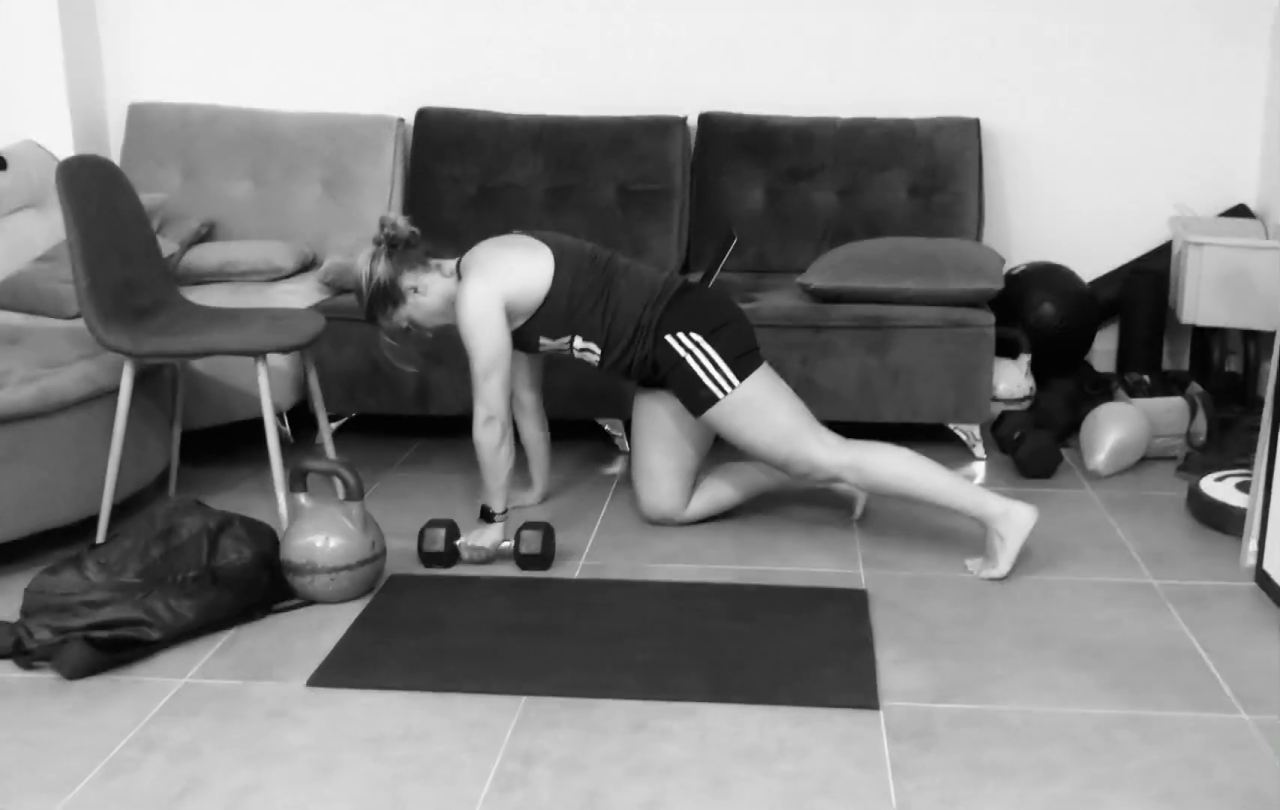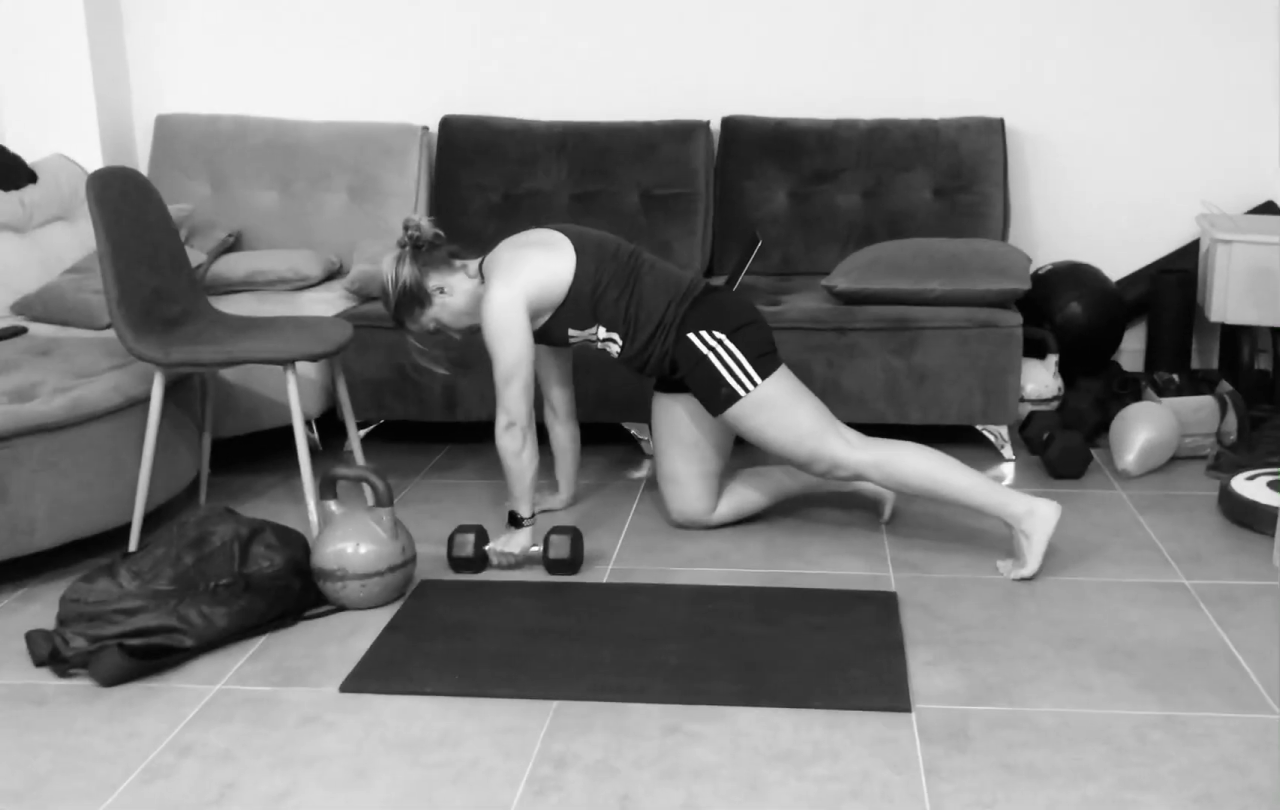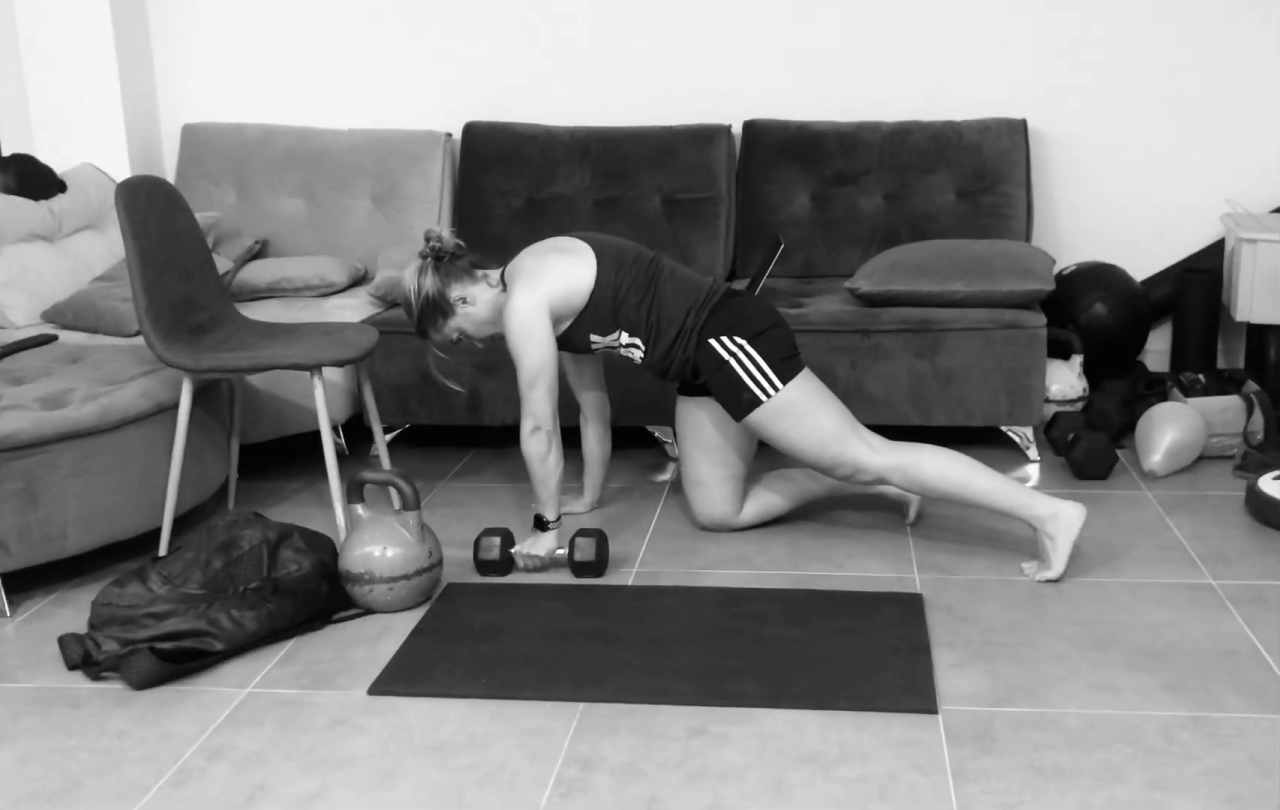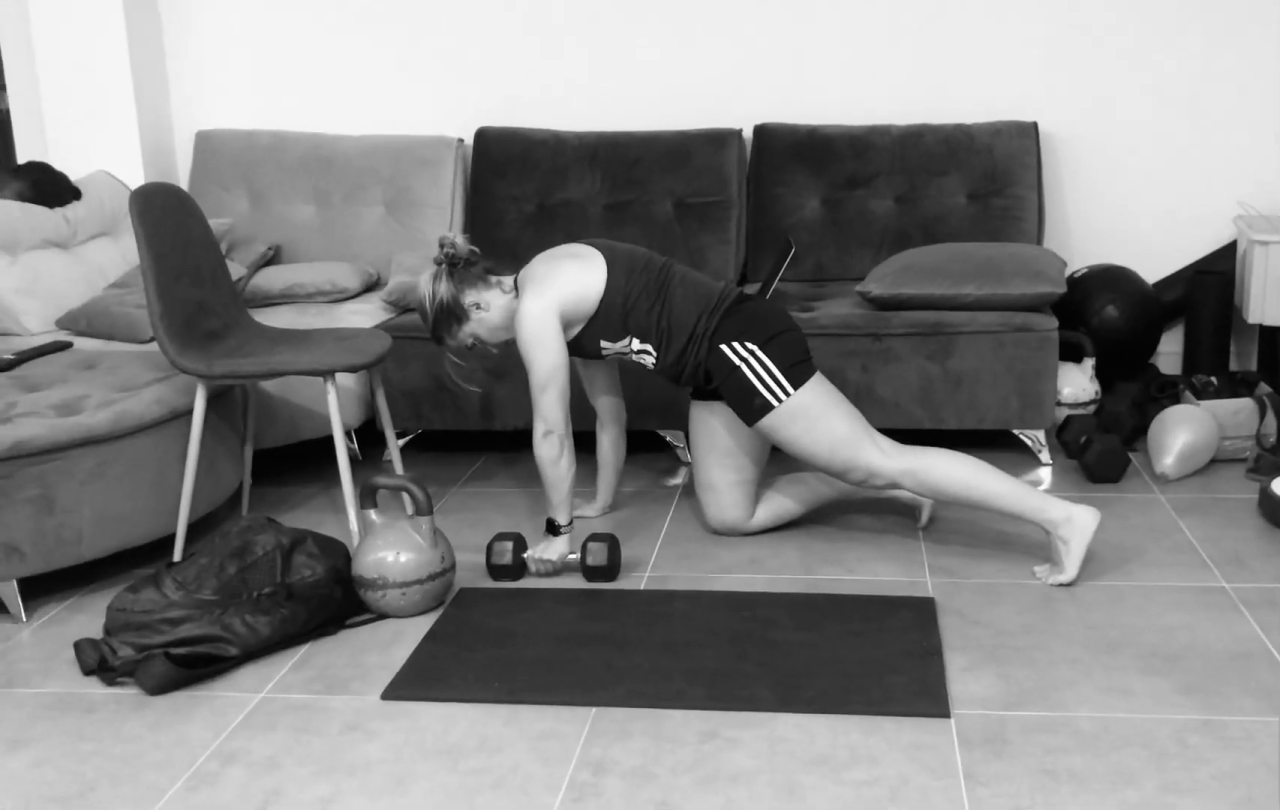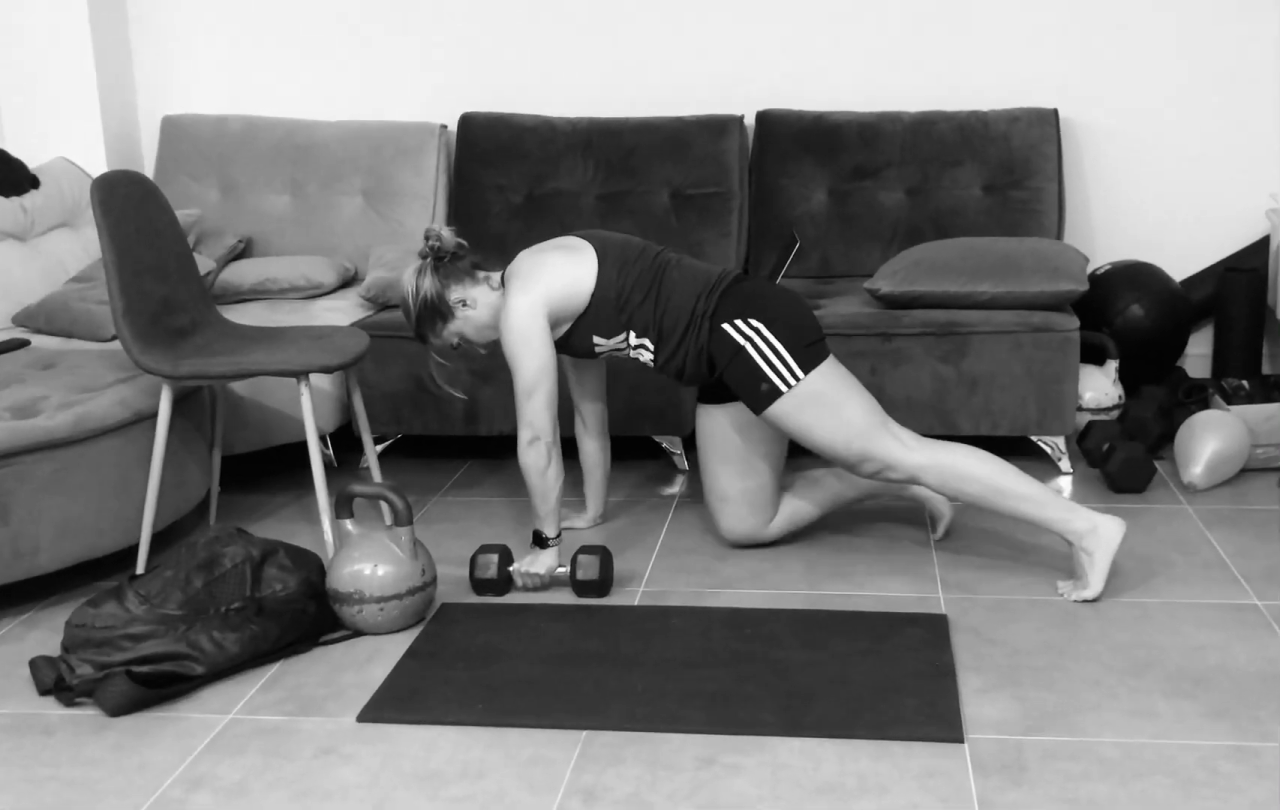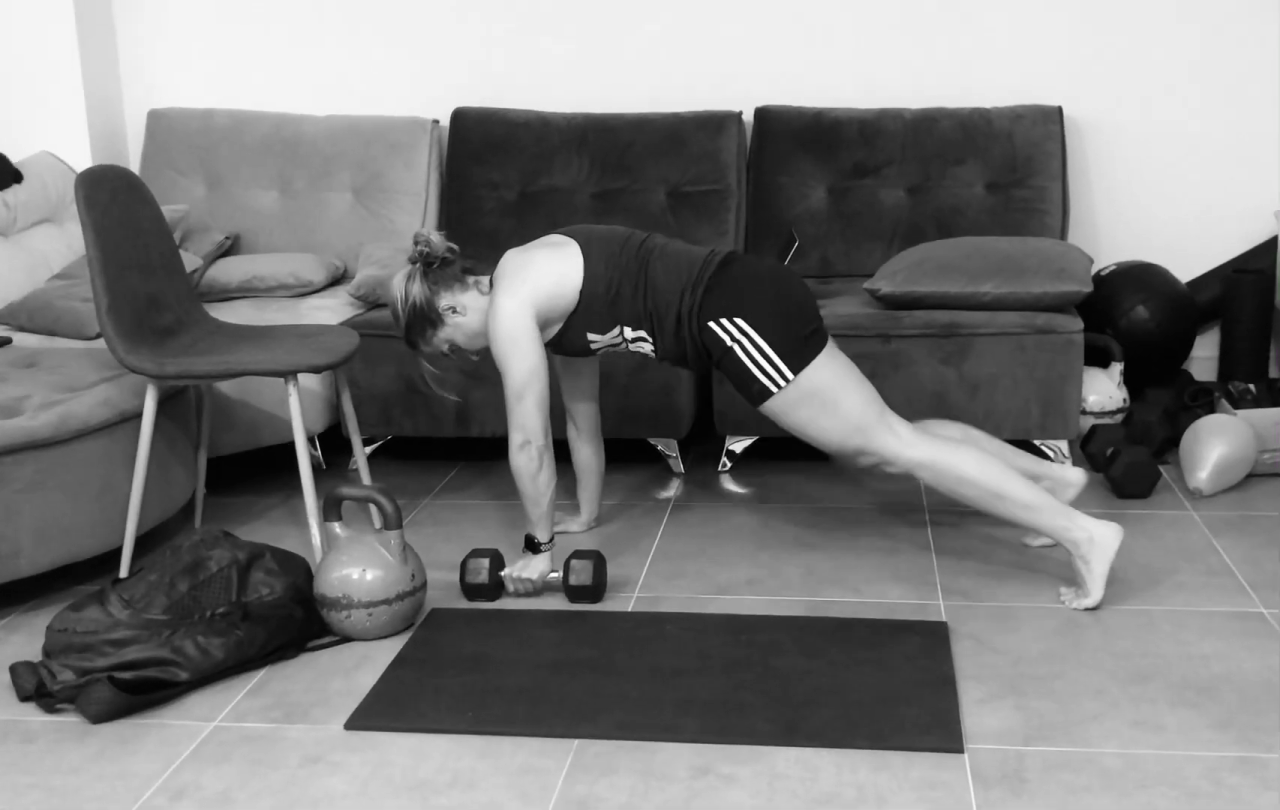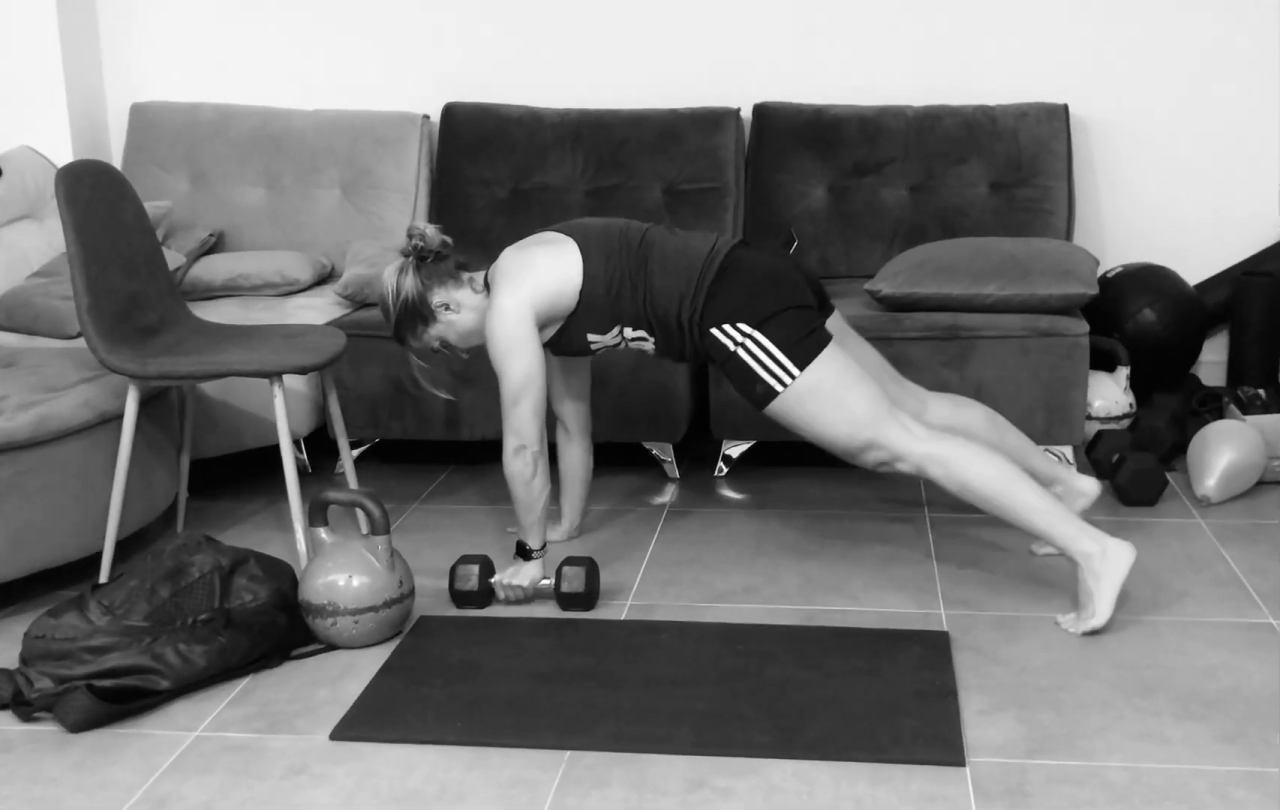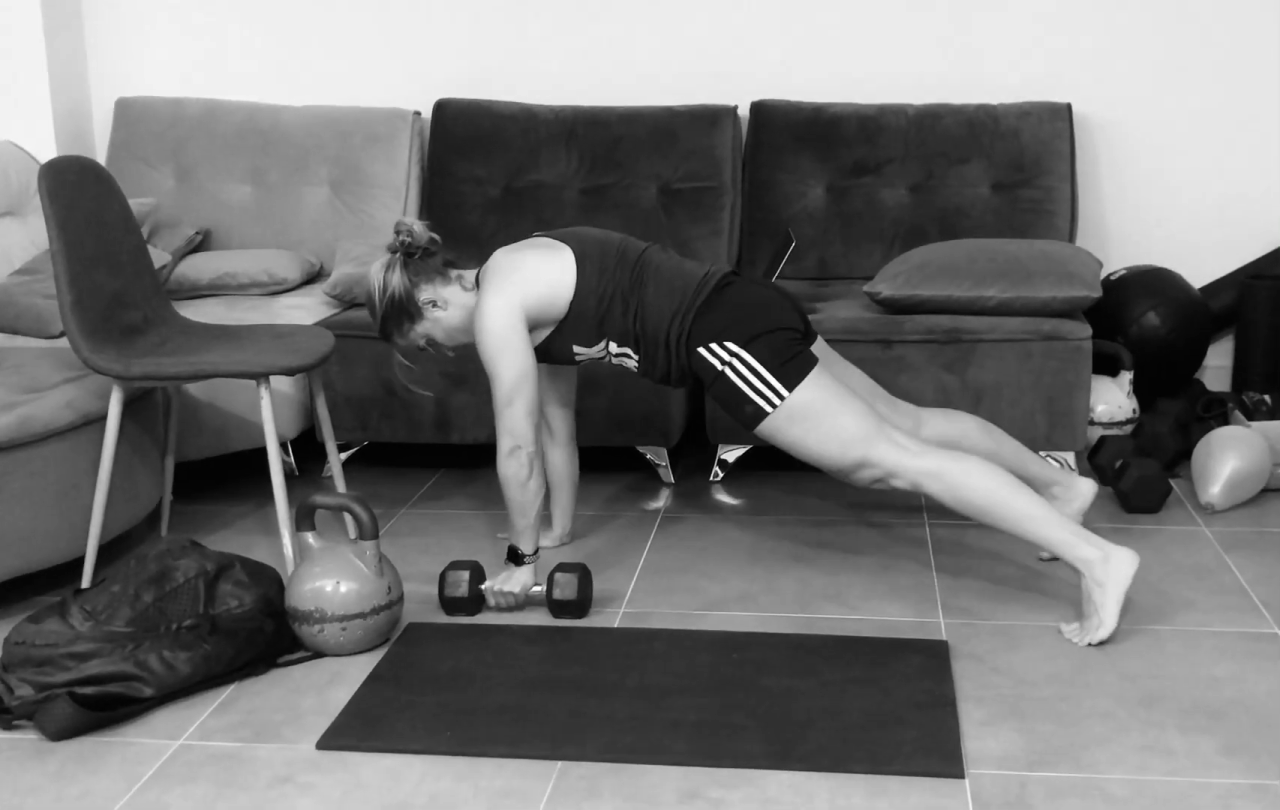
dt=0.4s
person 1, frame 1
left shoulder: (475, 293)
right shoulder: (496, 276)
left elbow: (491, 419)
right elbow: (524, 396)
left wrist: (491, 517)
right wrist: (537, 488)
left hip: (688, 333)
right hip: (667, 350)
left knee: (819, 452)
right knee: (664, 504)
left ankle: (1000, 512)
right ankle: (804, 476)
person 1, frame 2
left shoulder: (500, 293)
right shoulder: (522, 277)
left elbow: (513, 423)
right elbow: (556, 397)
left wrist: (519, 522)
right wrist: (564, 492)
left hip: (707, 333)
right hip: (685, 350)
left knee: (840, 449)
right knee: (692, 508)
left ankle: (1024, 511)
right ankle: (843, 484)
person 1, frame 3
left shoulder: (522, 300)
right shoulder: (546, 284)
left elbow: (538, 427)
right elbow: (592, 398)
left wrist: (545, 525)
right wrist: (588, 496)
left hip: (729, 338)
right hip: (708, 354)
left knee: (864, 453)
right knee: (718, 512)
left ankle: (1049, 513)
right ankle: (870, 485)
person 1, frame 4
left shoulder: (534, 306)
right shoulder: (562, 290)
left elbow: (551, 432)
right elbow: (607, 403)
left wrist: (558, 528)
right wrist: (602, 500)
left hip: (742, 342)
right hip: (724, 356)
left knee: (876, 457)
right knee: (729, 515)
left ankle: (1062, 516)
right ankle: (880, 487)
person 1, frame 5
left shoulder: (520, 304)
right shoulder: (552, 294)
left elbow: (537, 437)
right elbow: (589, 408)
left wrist: (544, 540)
right wrist: (591, 511)
left hip: (747, 326)
right hip: (733, 345)
left knee: (891, 450)
right knee: (742, 526)
left ankle: (1086, 526)
right ankle: (906, 479)
person 1, frame 6
left shoulder: (508, 306)
right shoulder: (542, 289)
left elbow: (529, 442)
right elbow: (582, 409)
left wrist: (537, 545)
right wrist: (586, 515)
left hip: (739, 309)
right hip: (749, 291)
left knee: (888, 444)
right knee: (884, 432)
left ankle: (1083, 533)
right ankle: (1051, 477)
person 1, frame 7
left shoulder: (507, 305)
right shoulder: (539, 286)
left elbow: (522, 445)
right elbow: (571, 413)
left wrist: (530, 552)
right wrist: (568, 523)
left hip: (739, 309)
right hip: (757, 281)
left knee: (897, 442)
right knee: (909, 405)
left ankle: (1094, 551)
right ankle: (1067, 483)
person 1, frame 8
left shoulder: (496, 306)
right shoulder: (524, 283)
left elbow: (516, 446)
right elbow: (555, 417)
left wrist: (521, 558)
right wrist: (559, 528)
left hip: (727, 334)
right hip: (739, 315)
left knee: (892, 460)
right knee: (901, 420)
left ankle: (1097, 558)
right ankle: (1062, 486)
